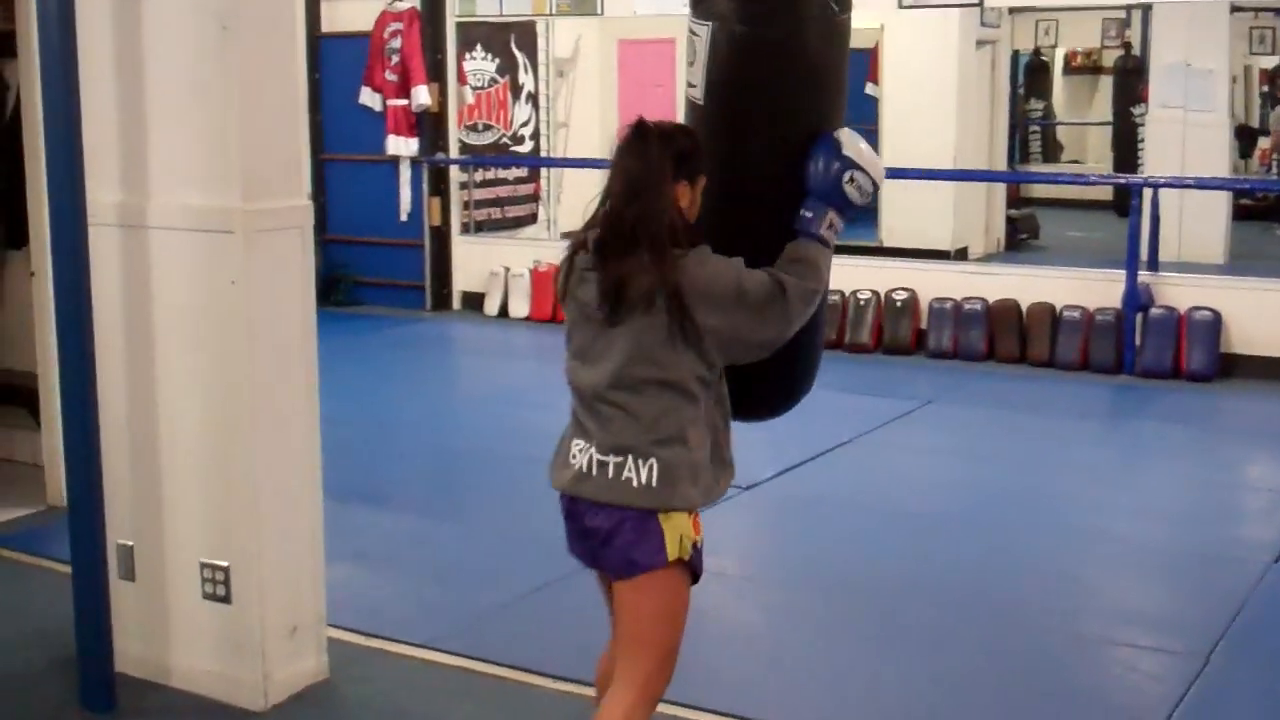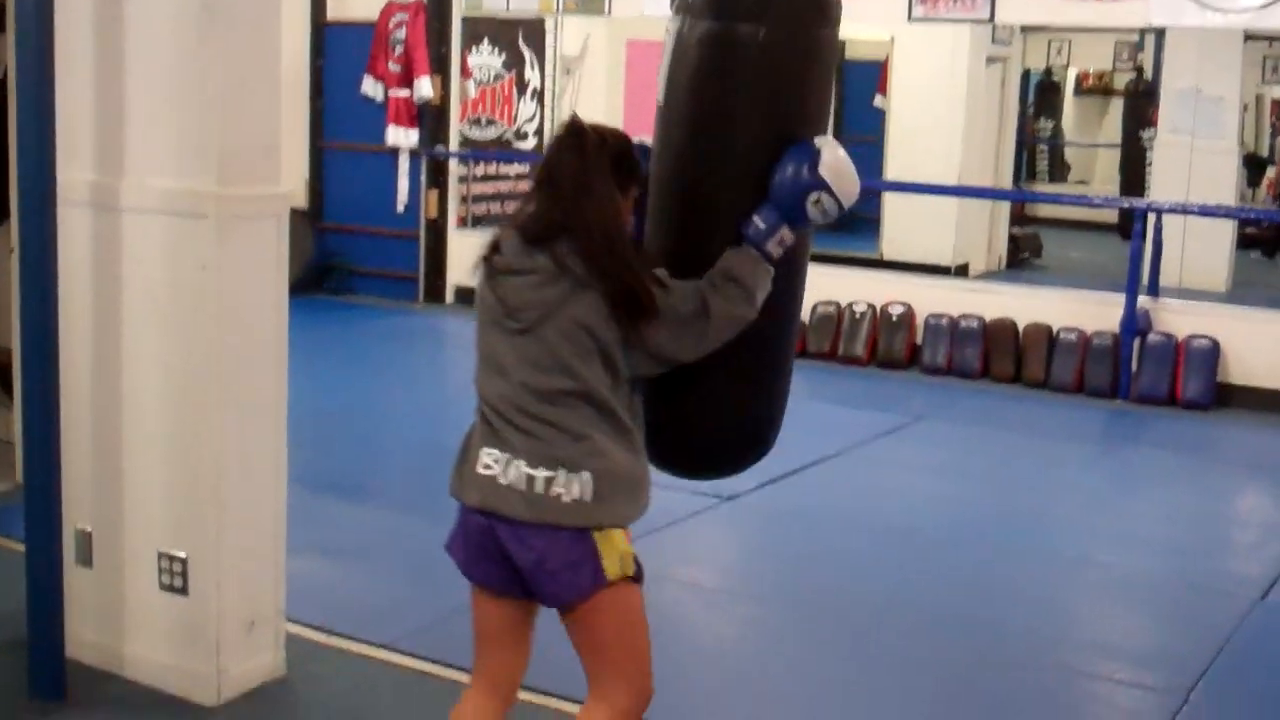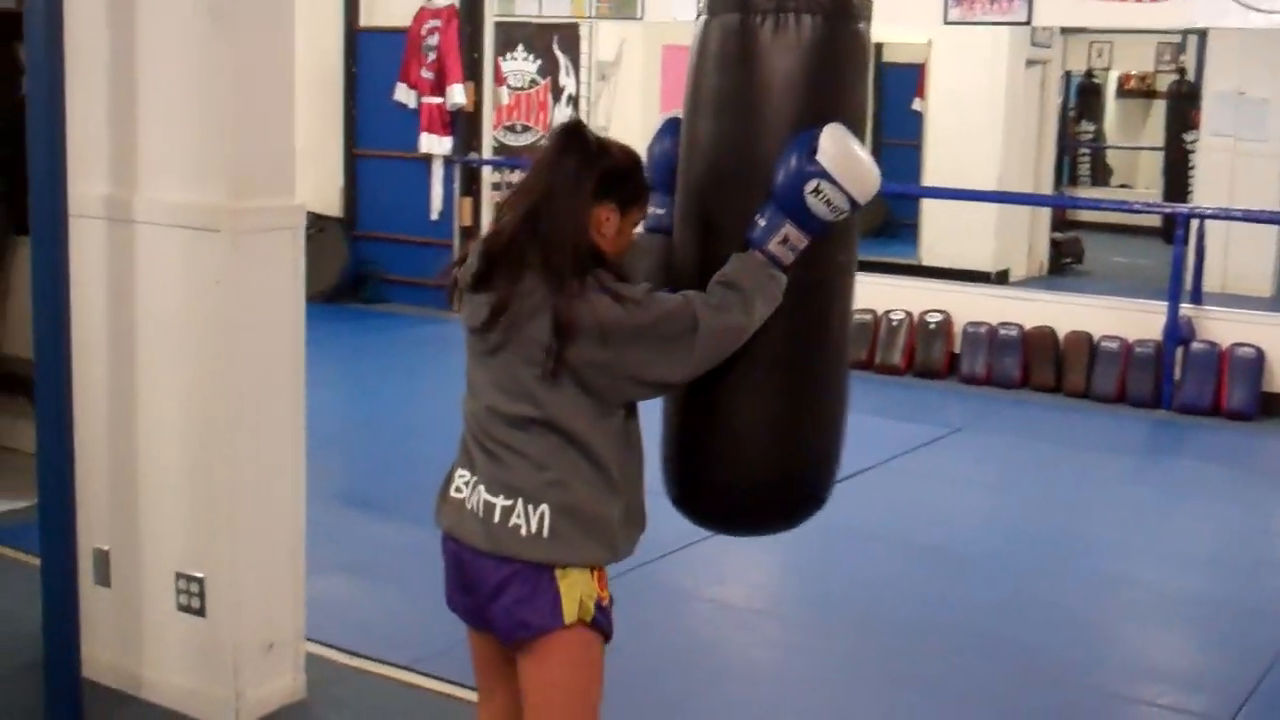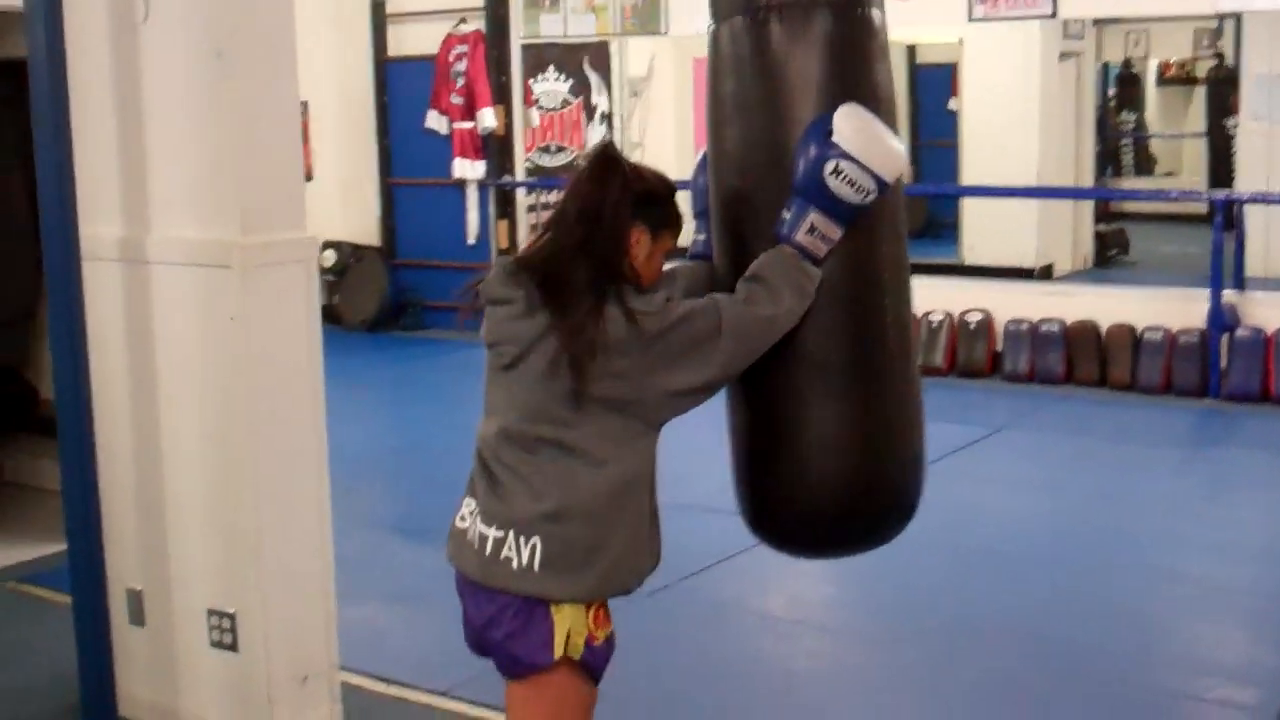
dt=0.3s
person 1, frame 1
left shoulder: (586, 259)
right shoulder: (693, 275)
right elbow: (781, 302)
right wrist: (822, 217)
left hip: (584, 481)
right hip: (652, 492)
left knee: (631, 646)
person 1, frame 2
left shoulder: (504, 263)
right shoulder: (614, 282)
right elbow: (710, 314)
left wrist: (629, 233)
right wrist: (773, 229)
left hip: (487, 497)
right hip: (567, 512)
person 1, frame 3
left shoulder: (496, 276)
right shoulder: (591, 309)
right elbow: (707, 327)
left wrist: (664, 213)
right wrist: (784, 230)
left hip: (473, 529)
right hip: (546, 548)
person 1, frame 4
left shoulder: (527, 296)
right shoulder: (623, 328)
right elbow: (746, 319)
left wrist: (712, 251)
right wrist: (815, 220)
left hip: (485, 554)
right hip: (547, 578)
